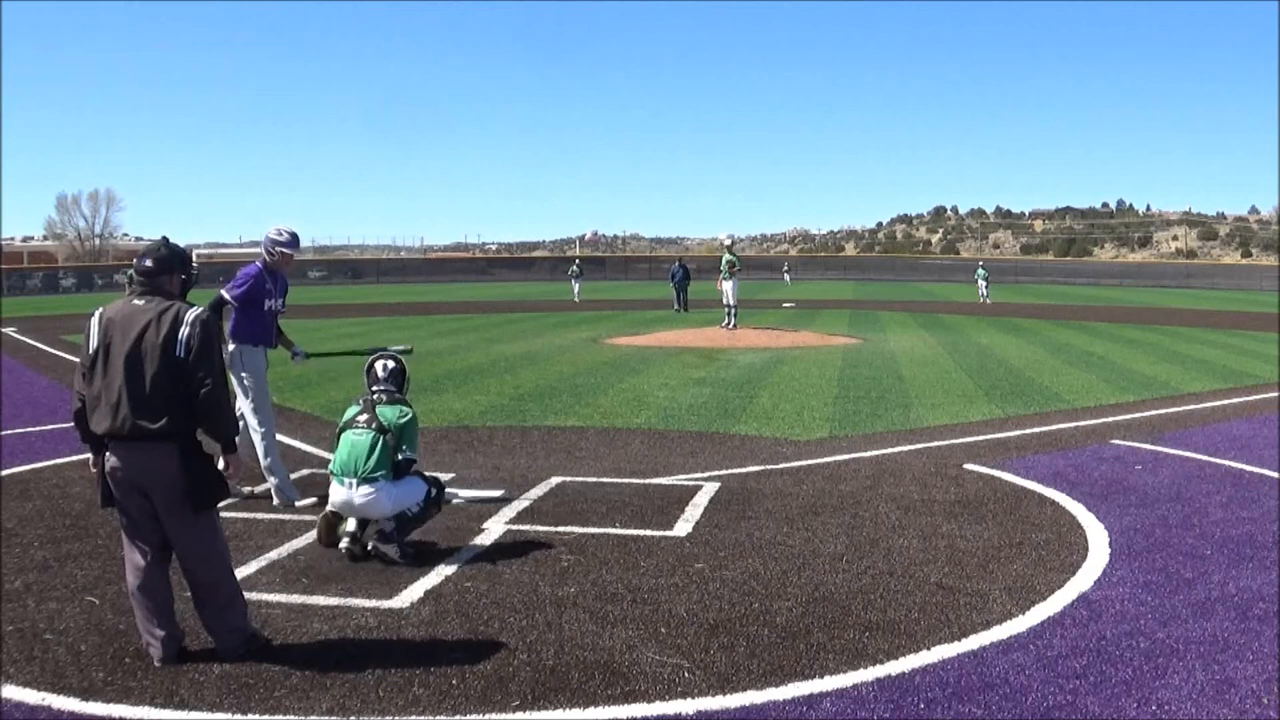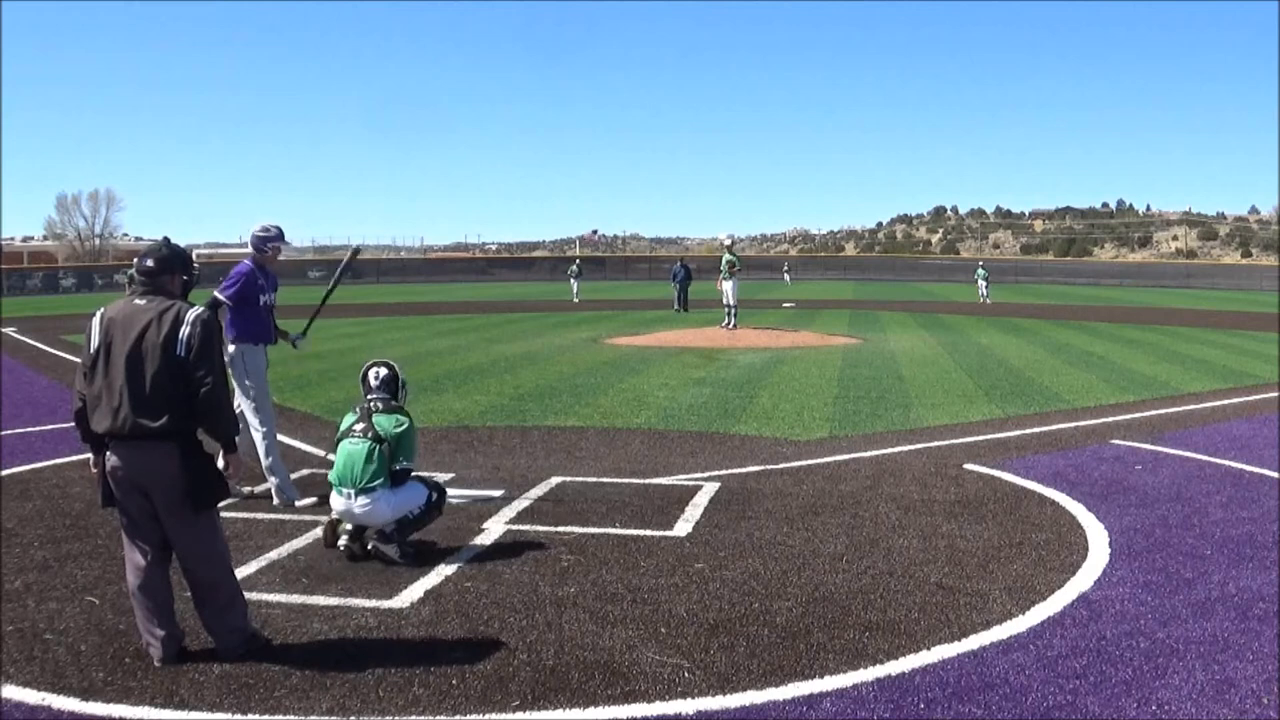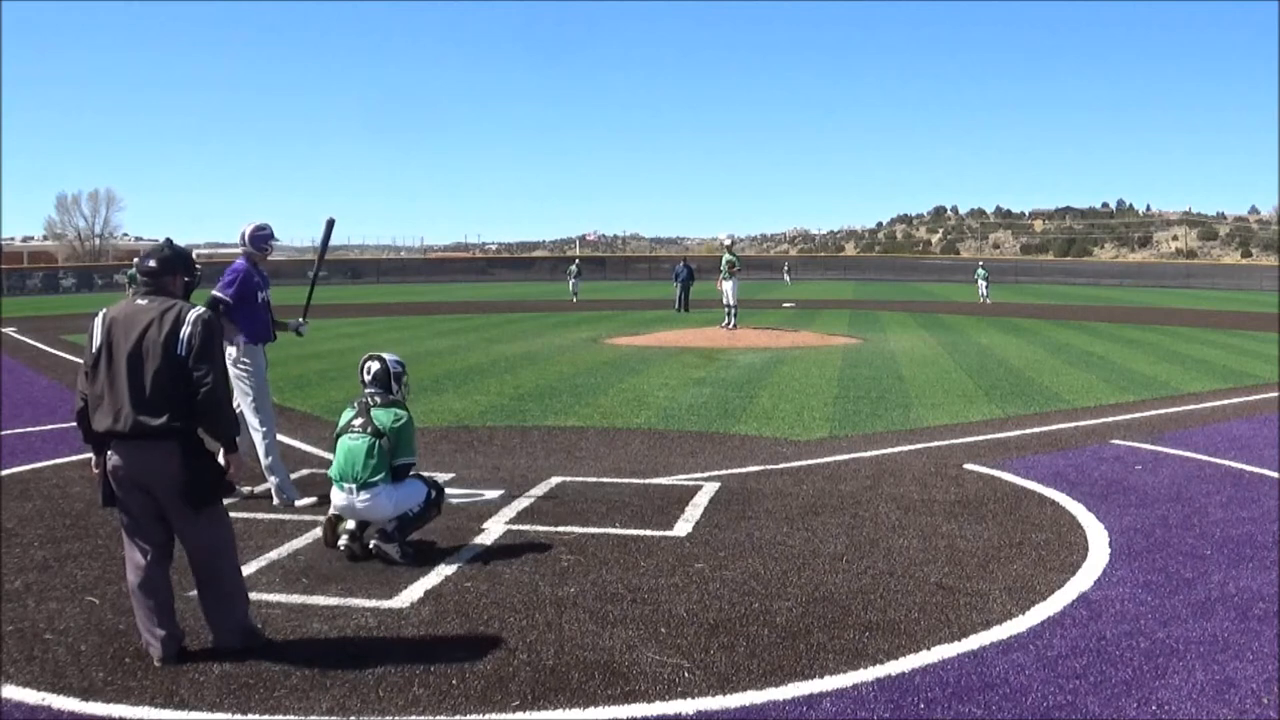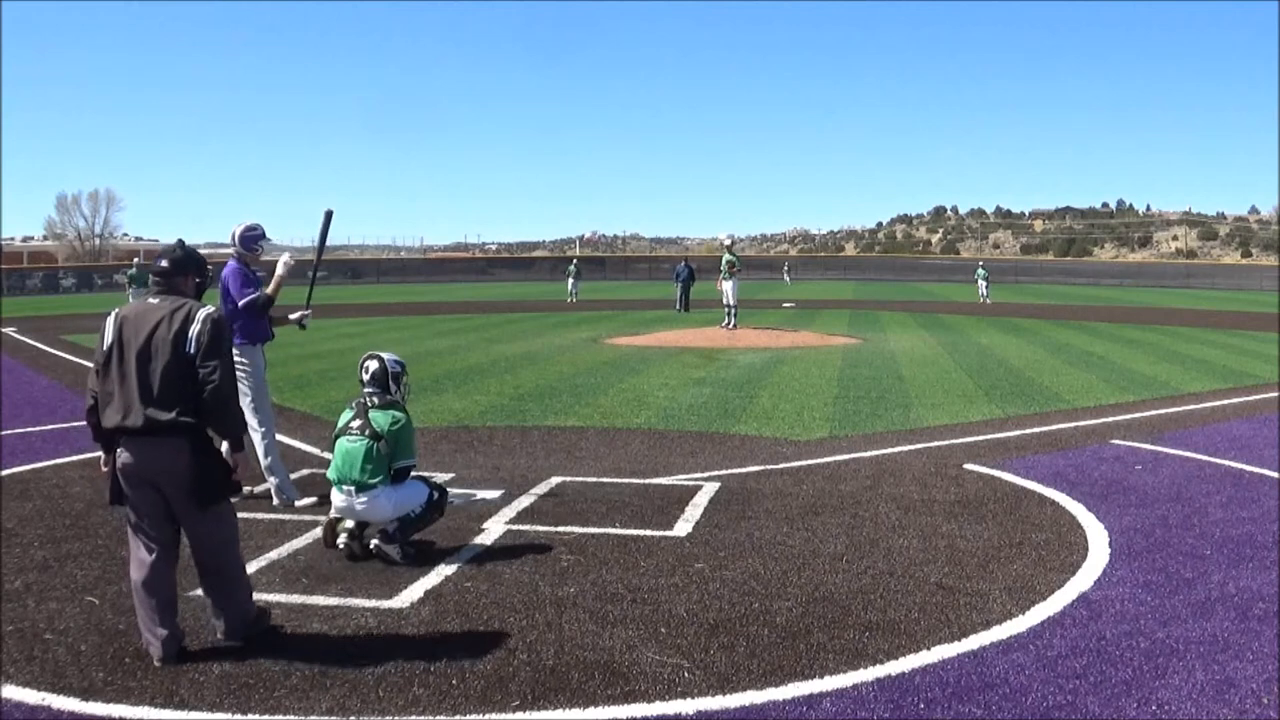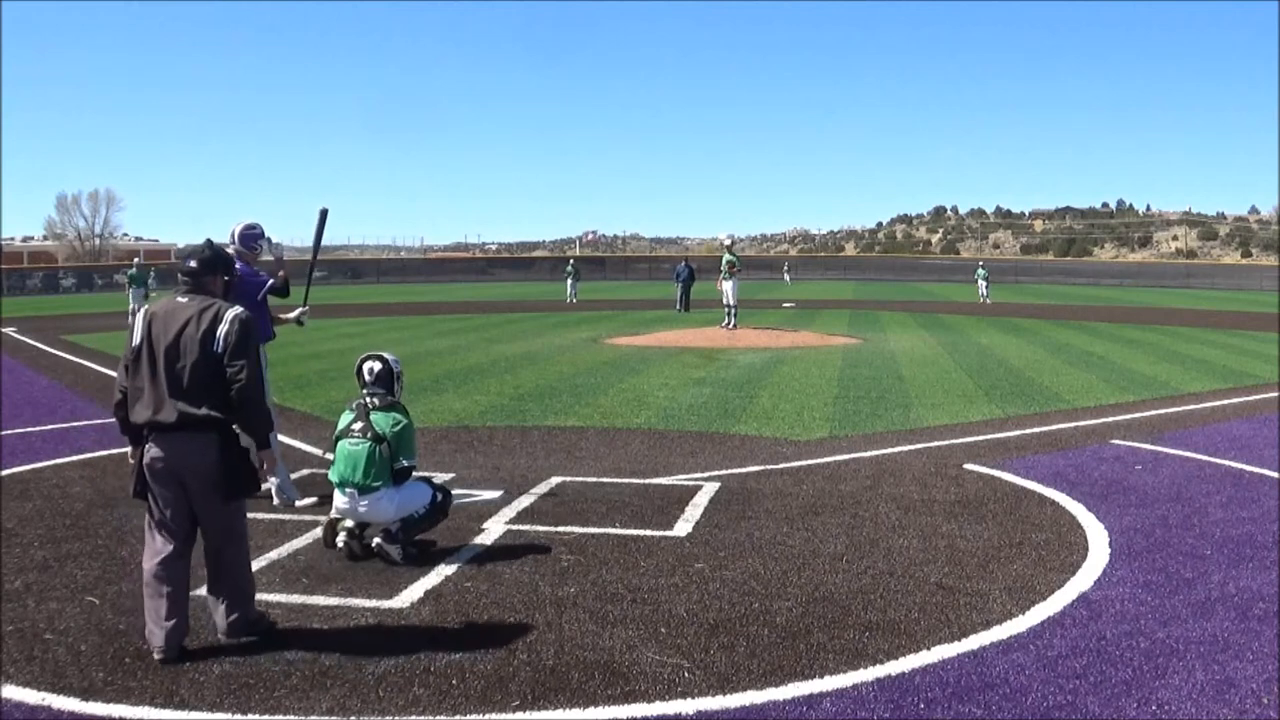
dt=0.3s
person 1, frame 1
left shoulder: (102, 319)
right shoulder: (190, 320)
left elbow: (84, 392)
right elbow: (209, 392)
left wrist: (95, 445)
right wrist: (227, 443)
left hip: (120, 455)
right hip: (173, 454)
left knee: (142, 555)
right knee: (203, 550)
left ankle: (161, 644)
right ankle: (233, 636)
person 1, frame 2
left shoulder: (103, 320)
right shoulder: (191, 320)
left elbow: (84, 392)
right elbow: (210, 392)
left wrist: (96, 446)
right wrist: (228, 443)
left hip: (119, 454)
right hip: (173, 453)
left knee: (142, 554)
right knee: (203, 551)
left ankle: (161, 645)
right ankle: (233, 636)
person 1, frame 3
left shoulder: (106, 320)
right shoulder: (193, 320)
left elbow: (87, 393)
right elbow: (210, 392)
left wrist: (98, 446)
right wrist: (229, 443)
left hip: (122, 454)
right hip: (175, 451)
left knee: (143, 553)
right knee: (211, 544)
left ankle: (161, 643)
right ankle: (233, 631)
person 1, frame 4
left shoulder: (118, 319)
right shoulder: (203, 320)
left elbow: (98, 391)
right elbow: (218, 391)
left wrist: (107, 444)
right wrist: (235, 442)
left hip: (130, 451)
right hip: (184, 448)
left knee: (148, 550)
right knee: (215, 540)
left ankle: (161, 642)
right ankle: (237, 619)
person 1, frame 5
left shoulder: (147, 317)
right shoulder: (229, 318)
left elbow: (126, 387)
right elbow: (245, 390)
left wrist: (135, 438)
right wrist: (261, 439)
left hip: (158, 445)
right hip: (210, 445)
left knee: (163, 543)
right knee: (226, 537)
left ankle: (164, 639)
right ankle: (237, 618)
person 2, frame 1
left shoulder: (280, 281)
right shoulder: (252, 276)
right elbow: (215, 306)
left wrist: (292, 348)
left hip: (259, 353)
right hip: (244, 353)
left knee: (244, 420)
right knee: (261, 423)
right ankle: (283, 492)
person 2, frame 2
left shoulder: (269, 277)
right shoulder: (244, 273)
right elbow: (211, 307)
left wrist: (288, 336)
left hip: (256, 352)
right hip: (244, 353)
left knee: (241, 419)
right knee: (263, 423)
right ankle: (283, 492)
person 2, frame 3
left shoulder: (259, 275)
right shoulder: (240, 272)
right elbow: (212, 308)
left wrist: (290, 326)
right wrist: (236, 337)
left hip: (254, 352)
right hip: (244, 354)
left knee: (242, 419)
right knee: (262, 423)
right ankle: (283, 492)
person 2, frame 4
left shoulder: (245, 272)
right shoulder: (234, 273)
left elbow: (260, 316)
right elbow: (259, 307)
left wrist: (292, 319)
right wrist: (280, 274)
left hip: (249, 352)
right hip: (243, 355)
left knee: (241, 419)
right knee: (261, 423)
right ankle: (283, 492)
person 2, frame 5
left shoulder: (243, 272)
right shoulder: (240, 273)
left elbow: (261, 316)
right elbow: (282, 289)
left wrist: (291, 317)
right wrist: (279, 258)
right ankle: (283, 492)
person 3, frame 1
left shoulder: (353, 410)
right shoulder: (403, 412)
left elbow: (334, 461)
right elbow: (404, 467)
left hip: (338, 495)
right hip: (372, 496)
right knee: (433, 489)
left ankle: (350, 532)
right ankle: (388, 537)
person 3, frame 2
left shoulder: (350, 417)
right shoulder: (400, 420)
left elbow: (342, 465)
right elbow: (401, 475)
right wrist: (387, 486)
left hip: (339, 502)
right hip: (371, 505)
right knee: (434, 493)
left ankle: (350, 533)
right ankle: (389, 538)
person 3, frame 3
left shoulder: (349, 412)
right shoulder: (398, 415)
left elbow: (341, 460)
right elbow: (402, 470)
right wrist: (388, 484)
left hip: (341, 498)
right hip: (373, 500)
right knee: (433, 491)
left ankle: (350, 531)
right ankle: (389, 536)
person 3, frame 4
left shoulder: (348, 413)
right shoulder: (396, 416)
left elbow: (341, 461)
right elbow: (402, 473)
right wrist: (388, 485)
left hip: (340, 500)
right hip: (373, 501)
right knee: (436, 495)
left ankle: (350, 530)
right ankle: (390, 537)
person 3, frame 5
left shoulder: (347, 415)
right shoulder: (397, 418)
left elbow: (340, 462)
right elbow: (403, 473)
left hip: (342, 502)
right hip: (376, 504)
right knee: (440, 496)
left ankle: (350, 528)
right ankle: (393, 537)
